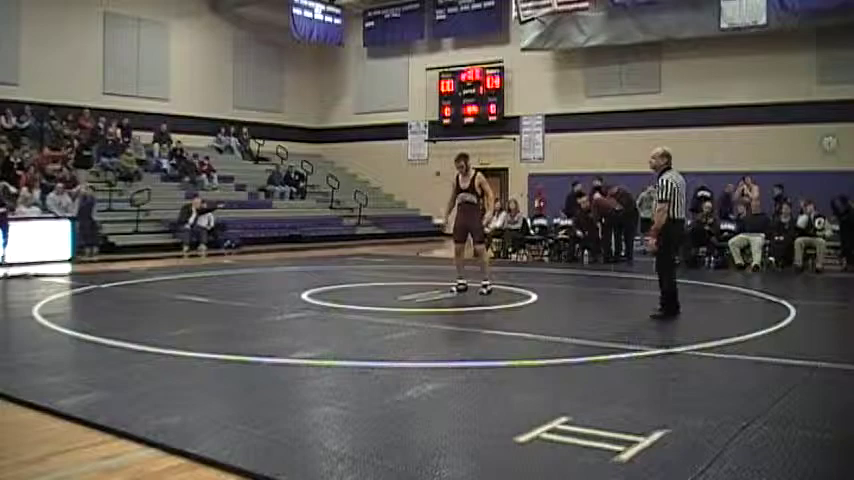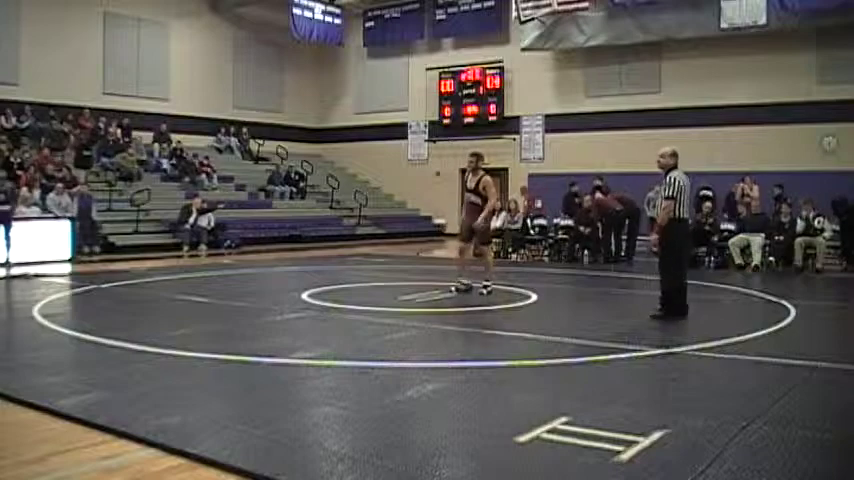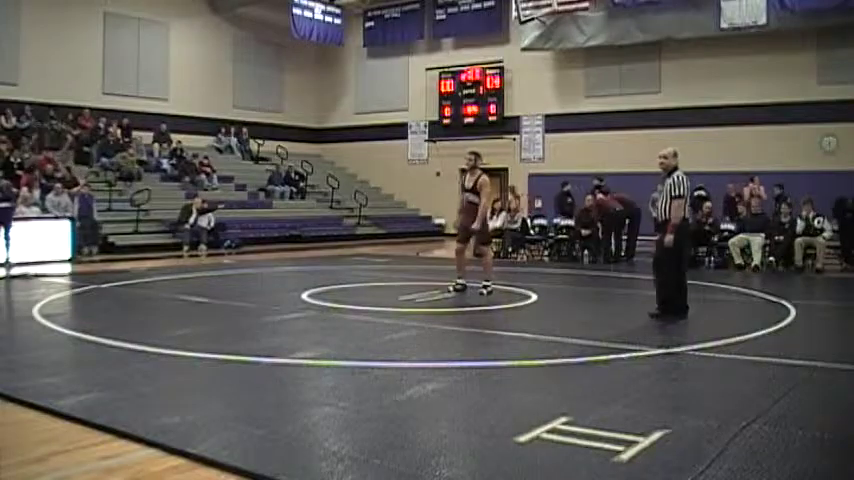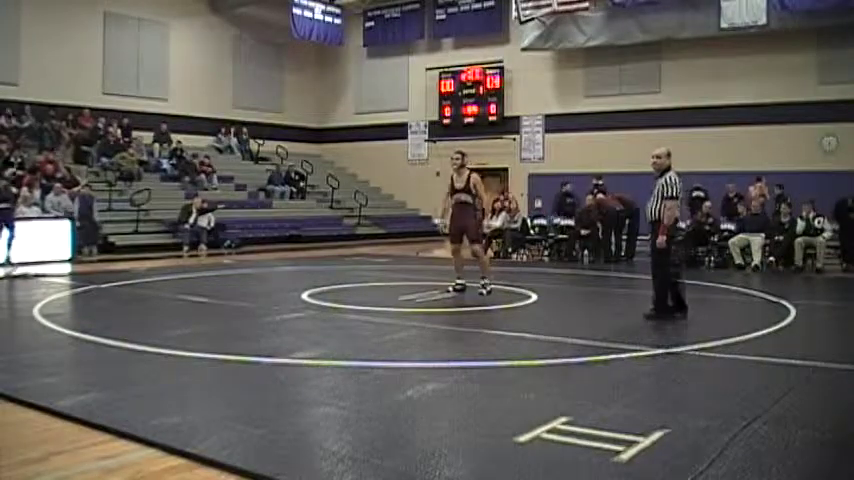
dt=0.4s
person 1, frame 1
left shoulder: (665, 180)
right shoulder: (676, 176)
left elbow: (662, 210)
left wrist: (654, 235)
left hip: (669, 228)
right hip: (677, 225)
left knee: (665, 268)
right knee: (665, 267)
left ankle: (669, 308)
right ankle: (671, 304)
person 1, frame 2
left shoulder: (671, 178)
right shoulder: (680, 176)
left elbow: (667, 208)
left wrist: (656, 232)
left hip: (672, 228)
right hip: (682, 227)
left knee: (668, 269)
right knee: (678, 269)
left ankle: (669, 309)
right ankle: (680, 308)
person 1, frame 3
left shoulder: (677, 178)
right shoulder: (670, 178)
left elbow: (678, 207)
left wrist: (670, 232)
left hip: (674, 230)
right hip: (676, 230)
left knee: (662, 267)
right knee: (677, 270)
left ankle: (666, 308)
right ankle: (679, 308)
person 1, frame 4
left shoulder: (669, 179)
right shoulder: (662, 178)
left elbow: (671, 208)
left wrist: (663, 233)
left hip: (663, 229)
right hip: (661, 229)
left knee: (660, 270)
right knee: (668, 270)
left ankle: (661, 309)
right ankle: (679, 306)
person 2, frame 1
left shoulder: (478, 177)
right shoulder: (456, 178)
left elbow: (490, 195)
right elbow: (452, 199)
left wrist: (490, 211)
right wrist: (446, 216)
left hip: (475, 216)
right hip: (460, 216)
left knee: (480, 249)
right knee: (458, 249)
left ankle: (486, 282)
right ankle: (461, 282)
person 2, frame 2
left shoulder: (486, 179)
right shoulder: (467, 175)
left elbow: (493, 200)
left wrist: (482, 218)
right wrist: (463, 214)
left hip: (481, 219)
right hip: (468, 217)
left knee: (484, 250)
right knee: (462, 248)
left ankle: (488, 283)
right ankle: (464, 282)
person 2, frame 3
left shoulder: (483, 179)
right shoulder: (465, 176)
left elbow: (485, 202)
left wrist: (478, 221)
right wrist: (459, 216)
left hip: (478, 218)
right hip: (466, 218)
left knee: (484, 250)
right knee: (459, 249)
left ankle: (488, 284)
right ankle: (461, 282)
person 2, frame 4
left shoulder: (473, 177)
right shoulder: (452, 178)
left elbow: (483, 197)
right elbow: (446, 199)
right wrist: (442, 218)
left hip: (470, 215)
right hip: (455, 216)
left knee: (476, 249)
right knee: (455, 249)
left ankle: (485, 281)
right ankle: (460, 282)
